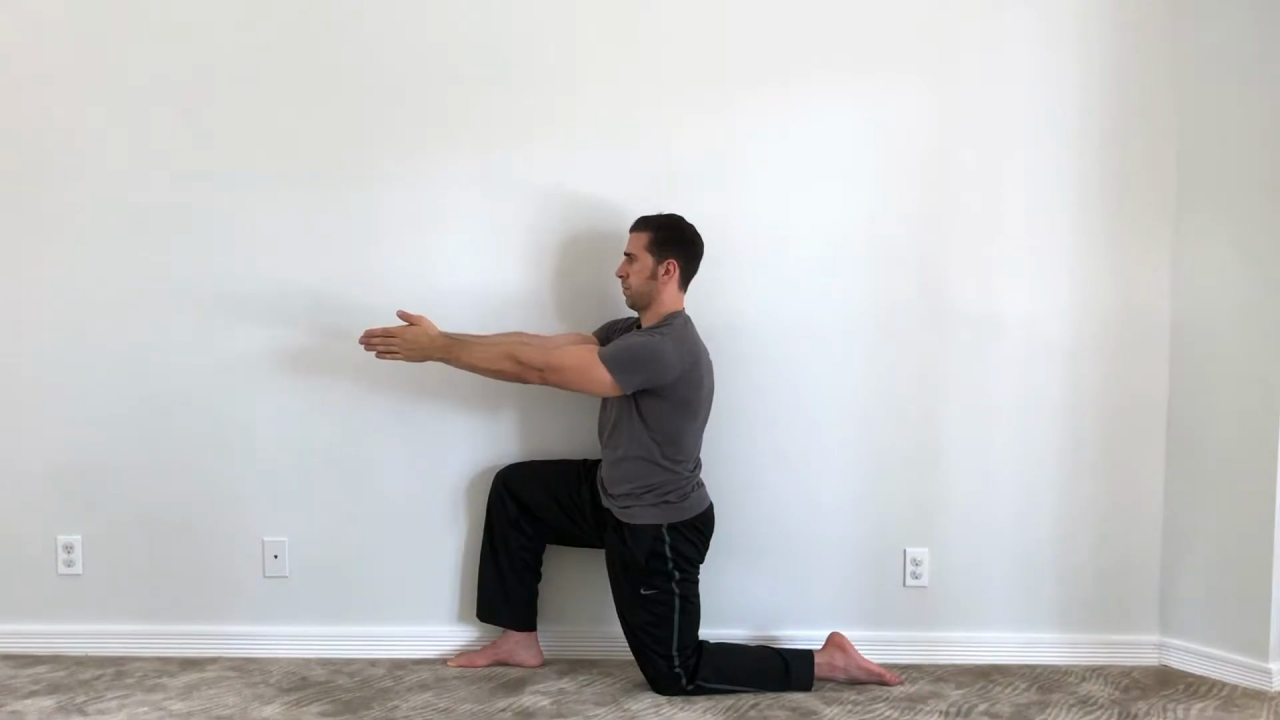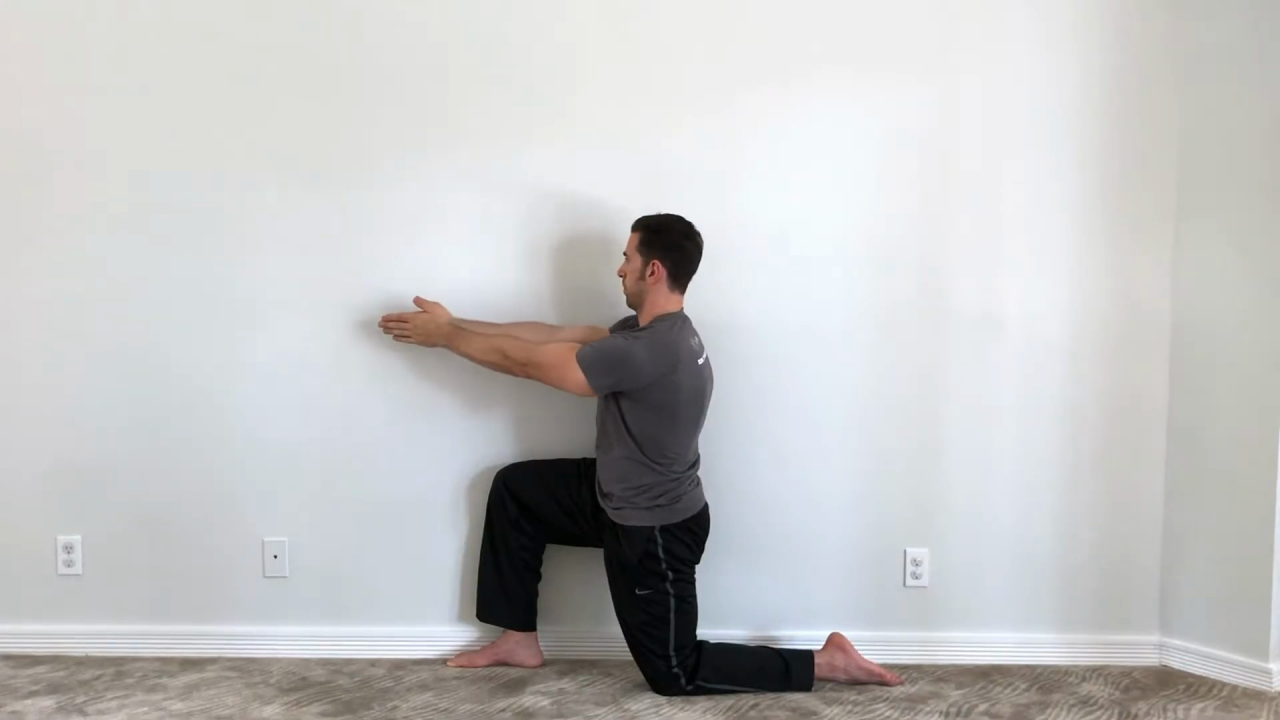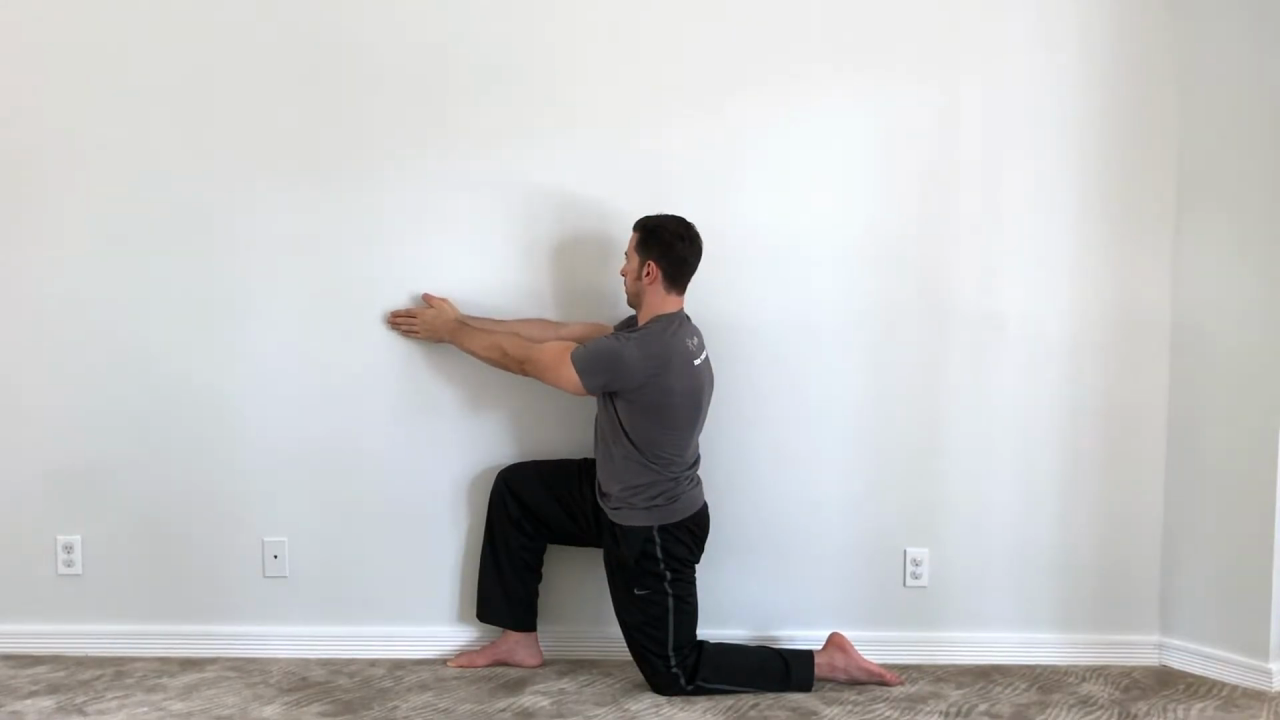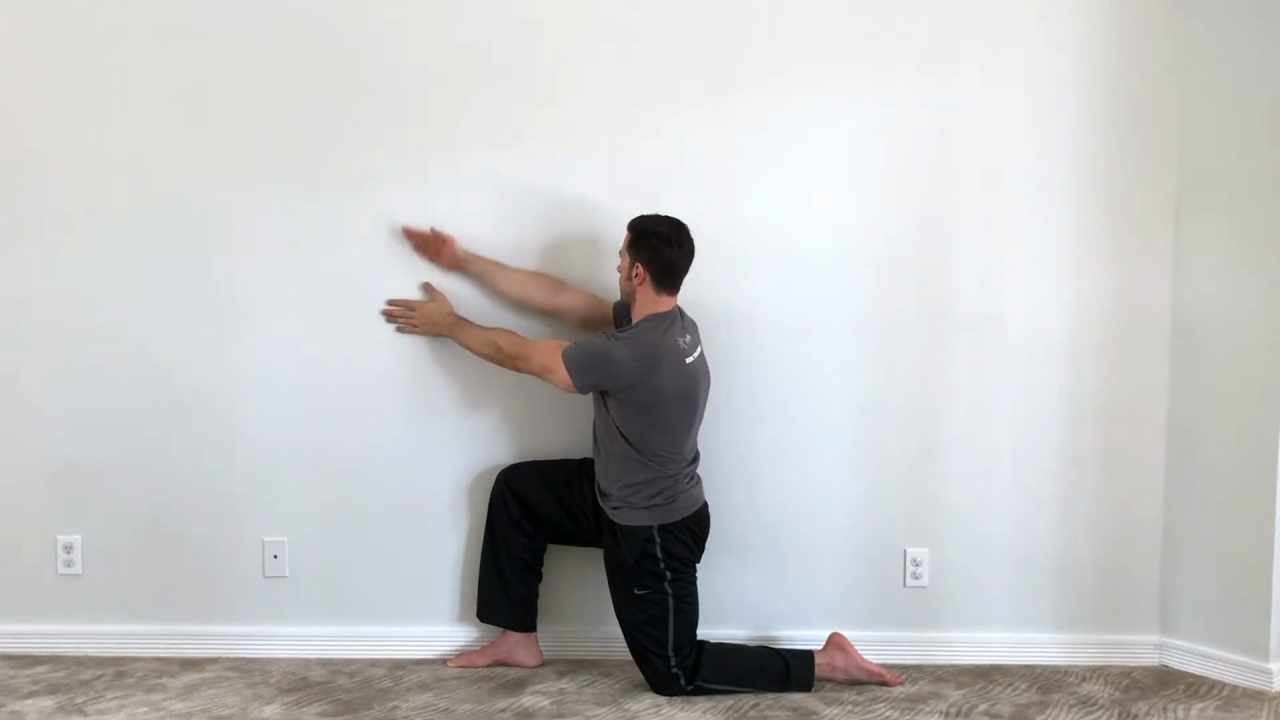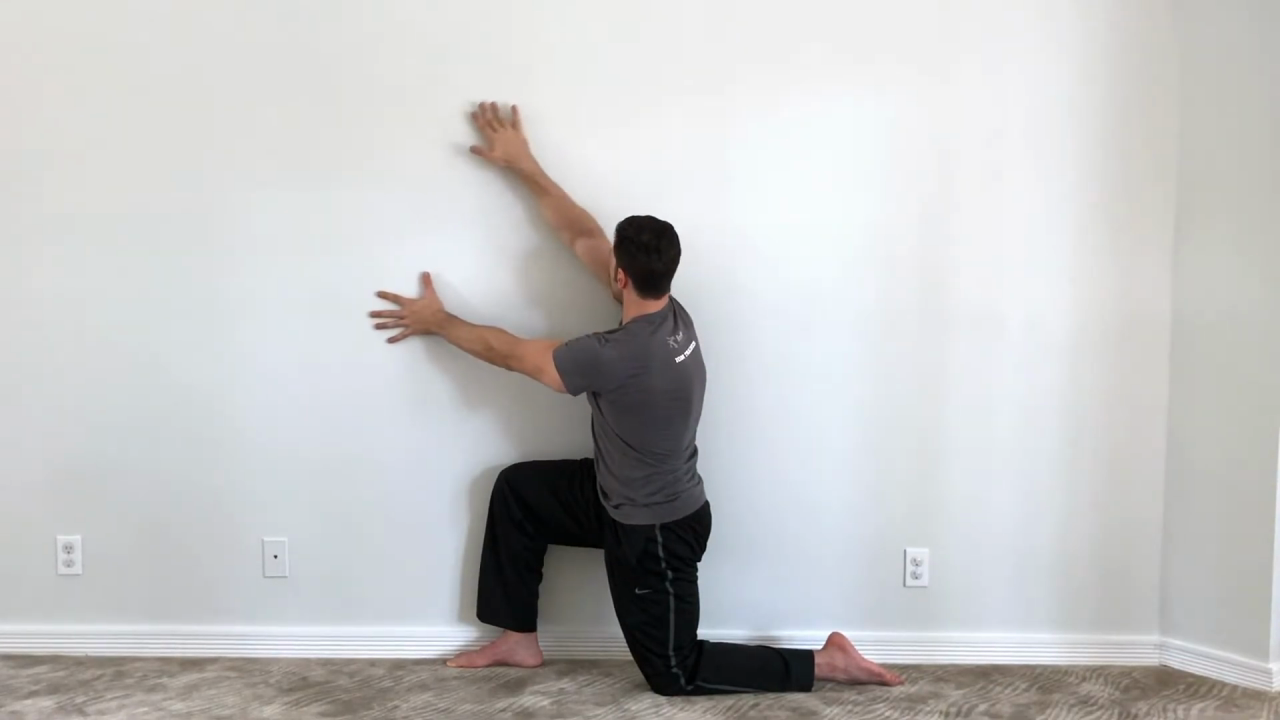
dt=1s
person 1, frame 1
left shoulder: (664, 349)
right shoulder: (632, 332)
left elbow: (538, 369)
right elbow: (540, 344)
left wrist: (438, 349)
right wrist: (442, 339)
left hip: (660, 528)
right hip: (619, 497)
left knee: (673, 674)
right knee: (513, 488)
left ankle: (828, 662)
right ankle: (520, 640)
person 1, frame 2
left shoulder: (642, 353)
right shoulder: (654, 330)
left elbow: (526, 362)
right elbow: (553, 335)
left wrist: (445, 335)
right wrist: (457, 324)
left hip: (655, 530)
right hip: (624, 499)
left knee: (674, 674)
right knee: (514, 488)
left ankle: (825, 662)
right ankle: (520, 640)
person 1, frame 3
left shoulder: (636, 354)
right shoulder: (664, 329)
left elbow: (525, 360)
right elbow: (559, 332)
left wrist: (451, 331)
right wrist: (463, 321)
left hip: (654, 531)
right hip: (626, 500)
left knee: (674, 674)
right knee: (515, 488)
left ankle: (825, 662)
right ankle: (520, 641)
person 1, frame 4
left shoulder: (628, 355)
right shoulder: (662, 322)
left elbow: (521, 355)
right elbow: (559, 298)
left wrist: (449, 325)
right wrist: (464, 262)
left hip: (656, 531)
right hip: (627, 500)
left knee: (675, 673)
right knee: (516, 488)
left ankle: (823, 662)
right ankle: (520, 640)
person 1, frame 5
left shoulder: (618, 357)
right shoulder: (669, 314)
left elbow: (511, 353)
right elbow: (582, 236)
left wrist: (438, 322)
right wrist: (523, 164)
left hip: (654, 531)
right hip: (626, 500)
left knee: (674, 674)
right knee: (517, 489)
left ankle: (825, 662)
right ankle: (520, 641)
